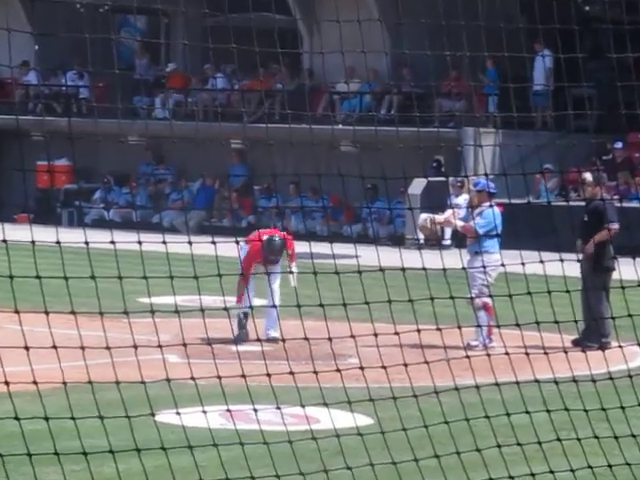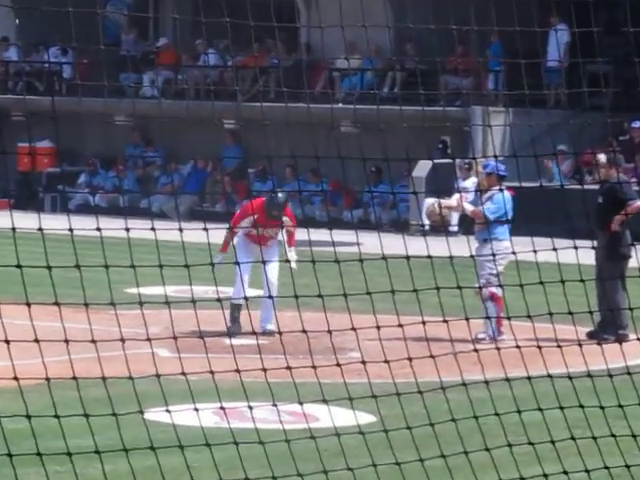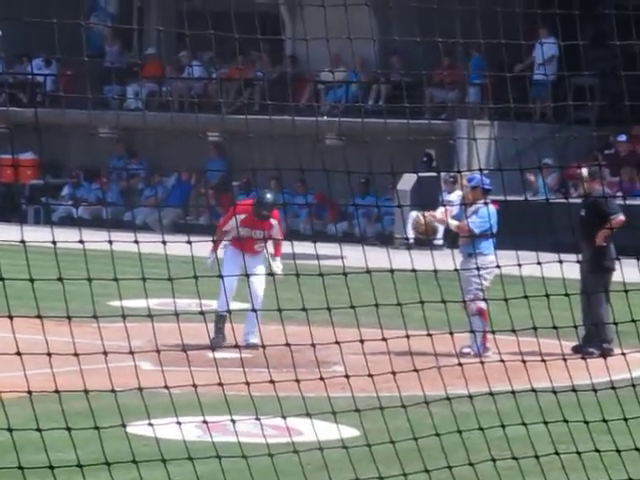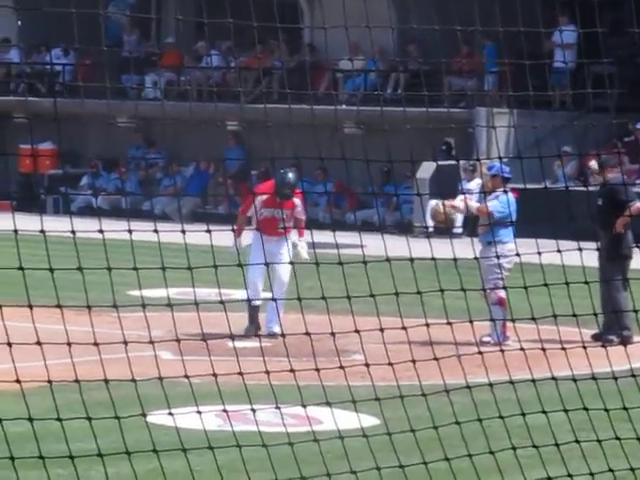
dt=0.3s
person 1, frame 1
left shoulder: (604, 204)
right shoulder: (591, 203)
left elbow: (614, 227)
left wrist: (594, 240)
right wrist: (582, 240)
left hip: (600, 256)
right hip: (588, 255)
left knee: (599, 297)
right knee: (587, 296)
left ankle: (603, 339)
right ankle: (589, 334)
person 1, frame 2
left shoulder: (619, 184)
right shoulder: (607, 183)
left wrist: (619, 218)
left hip: (616, 241)
right hip: (604, 239)
left knee: (615, 286)
right knee: (602, 285)
left ankle: (620, 330)
right ankle: (606, 326)
person 1, frame 3
left shoulder: (602, 197)
right shoulder: (591, 196)
left elbow: (619, 218)
left wrist: (603, 233)
left hip: (600, 254)
right hip: (589, 252)
left knee: (599, 299)
right knee: (587, 298)
left ankle: (605, 344)
right ankle: (590, 340)
person 1, frame 4
left shoulder: (618, 185)
right shoulder: (608, 184)
left wrist: (621, 221)
left hip: (617, 241)
right hip: (608, 240)
left knee: (617, 286)
right knee: (607, 285)
left ankle: (623, 332)
right ankle: (610, 328)
person 2, frame 1
left shoulder: (490, 212)
right shoulder: (476, 211)
left elbow: (471, 230)
right elbow: (460, 222)
left wrist: (454, 221)
right wrist: (437, 219)
left hip: (486, 259)
right hip: (477, 259)
left knee: (480, 296)
right knee: (478, 297)
left ankle: (485, 339)
right ankle: (484, 337)
person 2, frame 2
left shoulder: (501, 196)
right shoulder: (486, 195)
left elbow: (481, 214)
right elbow: (468, 206)
left wrist: (463, 205)
left hip: (496, 246)
right hip: (486, 245)
left knee: (489, 287)
right knee: (486, 287)
left ankle: (495, 331)
right ankle: (493, 329)
person 2, frame 3
left shoulder: (486, 210)
right shoulder: (469, 208)
left elbow: (466, 228)
right elbow: (451, 219)
left wrist: (448, 221)
right wrist: (435, 216)
left hip: (481, 260)
right hip: (470, 259)
left knee: (475, 301)
right knee: (471, 301)
left ankle: (480, 347)
right ankle: (477, 343)
person 2, frame 4
left shoulder: (505, 198)
right shoulder: (490, 196)
left elbow: (485, 211)
right elbow: (470, 208)
left wrist: (468, 203)
right wrist: (455, 205)
left hip: (500, 249)
right hip: (489, 248)
left knee: (495, 290)
right knee: (490, 290)
left ankle: (500, 335)
right ankle: (497, 332)
person 3, frame 1
left shoulder: (287, 241)
right shoulder: (254, 250)
right elbow: (244, 276)
left wrist: (292, 267)
right wrist: (239, 303)
left knee: (274, 291)
right knee: (248, 290)
left ankle: (272, 332)
right ankle: (242, 329)
person 3, frame 2
left shoulder: (286, 214)
right shoulder: (251, 209)
left elbow: (291, 229)
right elbow: (233, 229)
left wrist: (291, 250)
right wrist: (222, 252)
left hip: (270, 246)
right hip: (246, 242)
left knee: (271, 281)
right knee: (241, 279)
left ankle: (267, 324)
right ankle: (234, 321)
person 3, frame 3
left shoulder: (274, 217)
right shoulder: (240, 210)
left elbow: (277, 238)
right elbow: (222, 229)
left wrist: (276, 258)
right wrist: (214, 251)
left hip: (257, 257)
right hip: (235, 251)
left knee: (257, 294)
right knee: (227, 291)
left ankle: (251, 337)
right ankle: (219, 333)
person 3, frame 4
left shoulder: (296, 197)
right shoulder: (262, 192)
left elbow: (300, 218)
right elbow: (244, 214)
left wrist: (301, 239)
right wrist: (237, 237)
left hip: (283, 241)
right hip: (261, 238)
left knee: (281, 282)
right knee: (254, 280)
left ankle: (273, 325)
right ankle: (253, 322)
